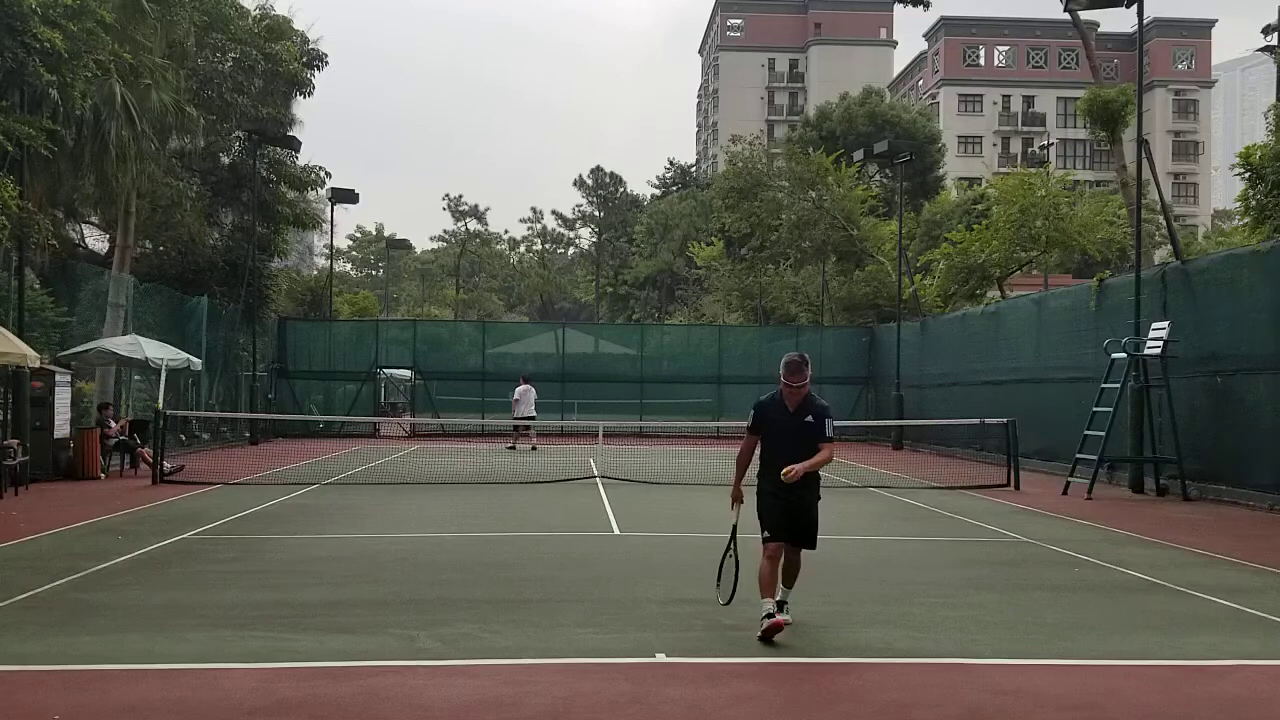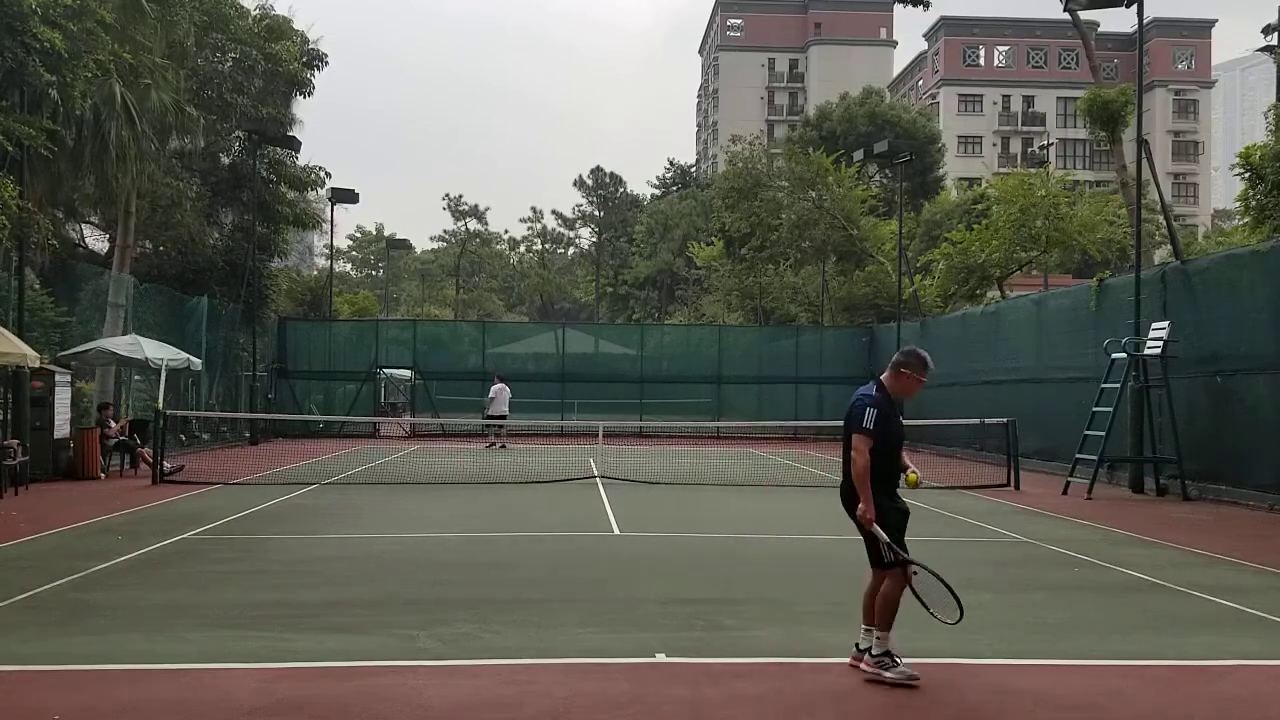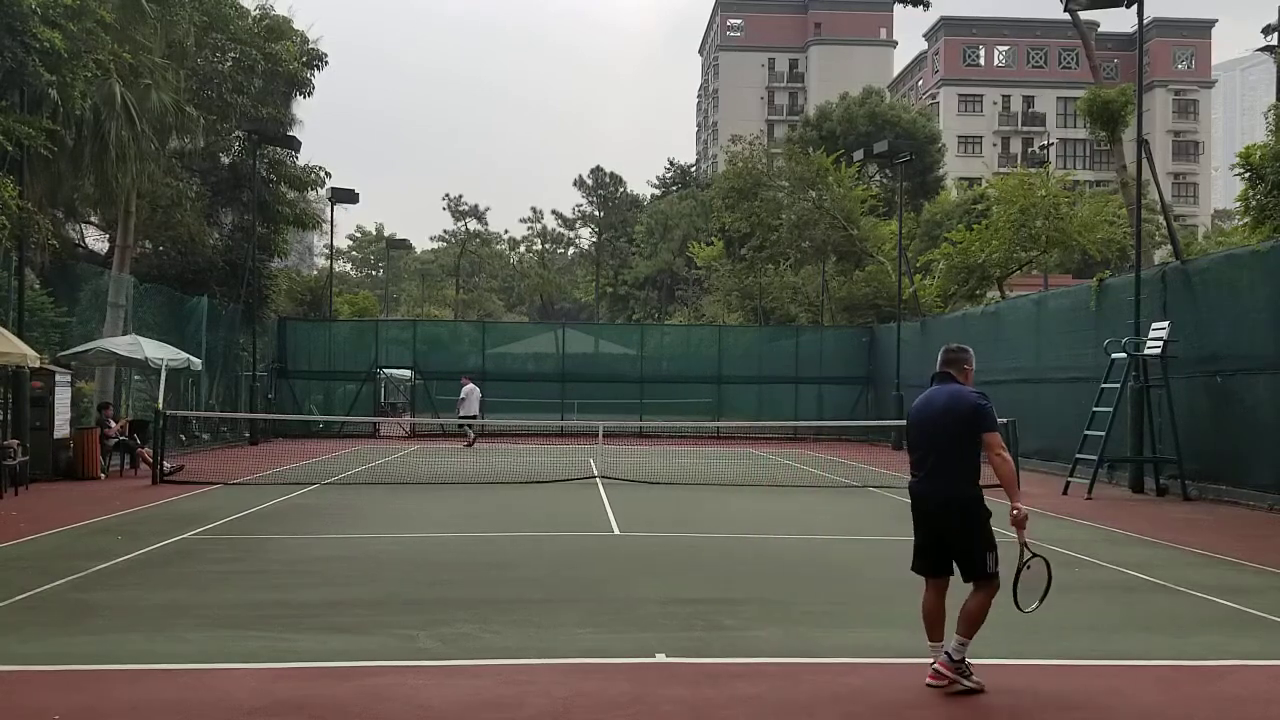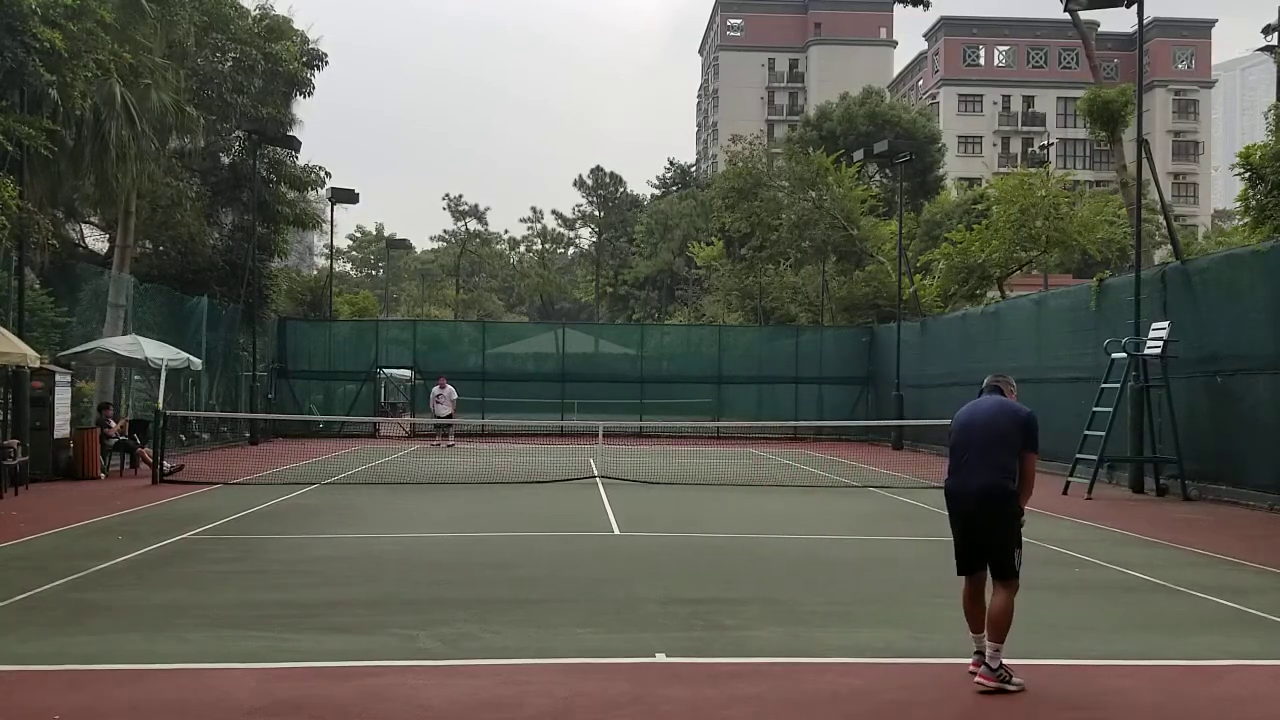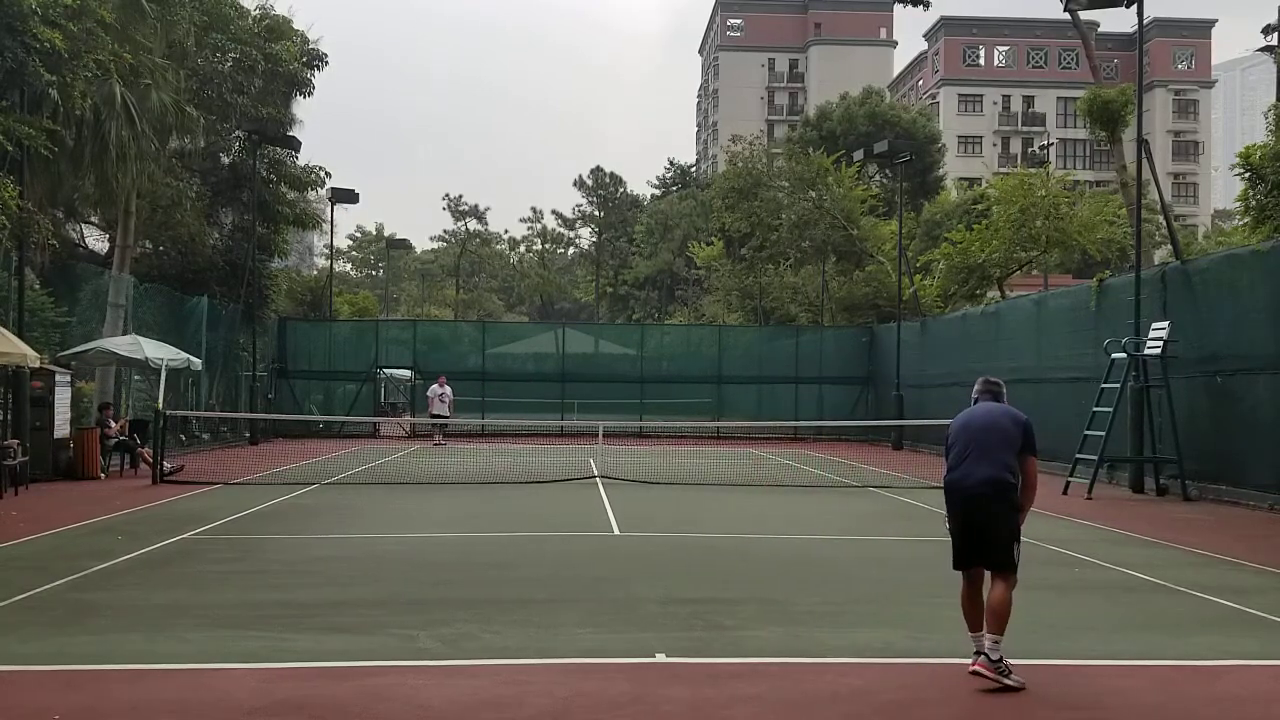
dt=1s
person 1, frame 1
left shoulder: (820, 410)
right shoulder: (764, 406)
left elbow: (827, 453)
right elbow: (748, 447)
left wrist: (802, 467)
right wrist: (737, 484)
left hip: (805, 493)
right hip: (771, 490)
left knee: (793, 551)
right knee: (772, 550)
left ankle: (782, 600)
right ankle: (768, 615)
person 1, frame 2
left shoulder: (890, 403)
right shoulder: (869, 401)
right elbow: (859, 453)
left wrist: (907, 466)
right wrist: (865, 502)
left hip: (887, 497)
right hip: (871, 501)
left knee: (883, 573)
right knee: (897, 572)
left ankle: (865, 648)
right ankle: (878, 653)
person 1, frame 3
left shoulder: (917, 405)
right shoulder: (973, 400)
right elbow: (997, 454)
right wrist: (1016, 501)
left hip: (923, 503)
right hip: (962, 504)
left knee: (935, 584)
right knee: (986, 583)
left ankle: (940, 663)
right ankle: (955, 657)
person 1, frame 4
left shoulder: (962, 413)
right shoulder: (1023, 414)
right elbow: (1027, 476)
right wrist: (1017, 508)
left hip: (958, 498)
right hip: (996, 498)
left knee: (973, 579)
right knee: (1005, 583)
left ankle: (981, 654)
right ankle: (992, 667)
person 1, frame 5
left shoulder: (959, 420)
right shoulder: (1019, 419)
right elbow: (1030, 482)
left wrist: (954, 516)
right wrist: (1017, 520)
left hip: (958, 494)
right hip: (997, 494)
left knee: (971, 576)
right knee: (1003, 577)
left ankle: (980, 652)
right ankle: (992, 657)
